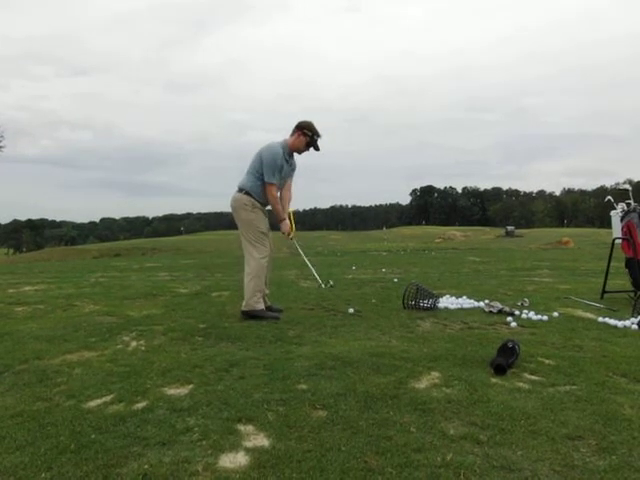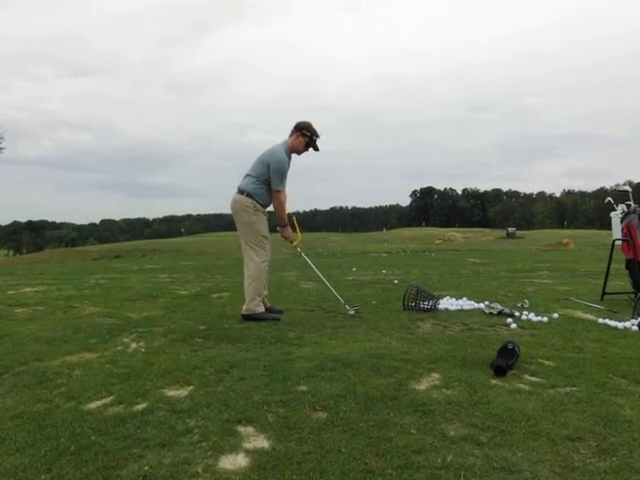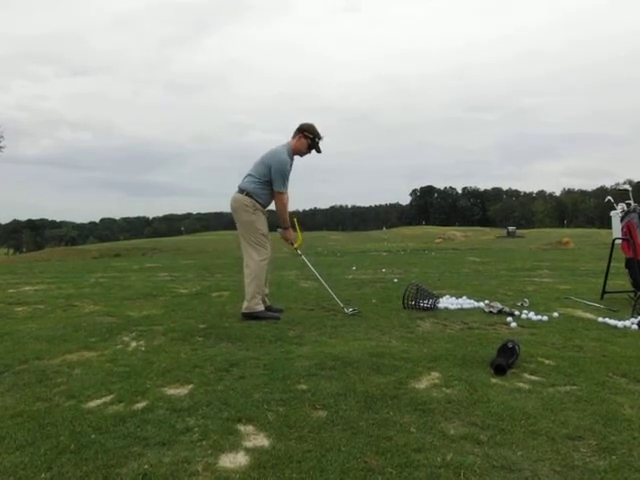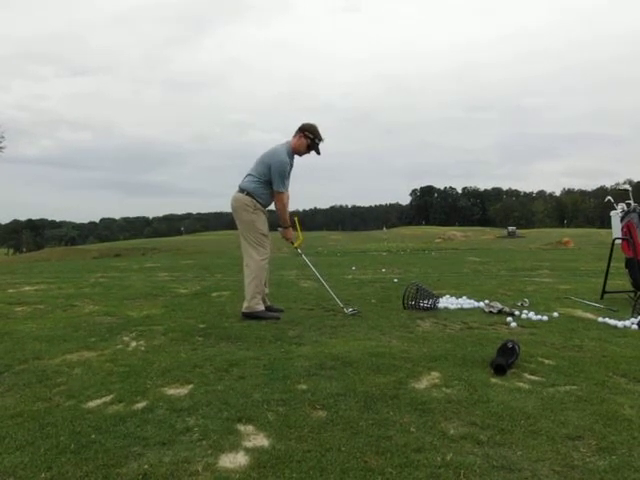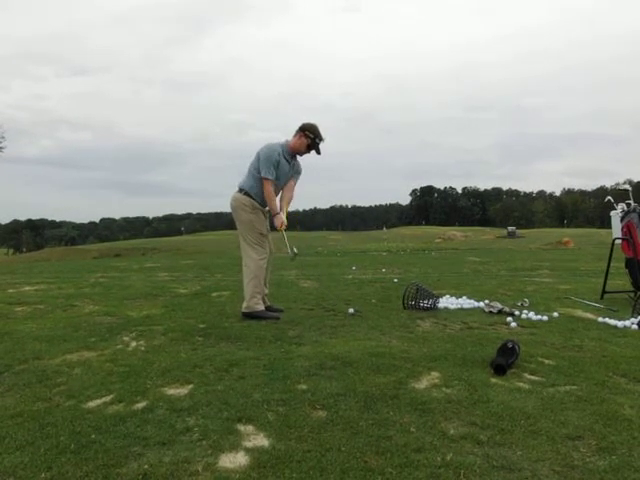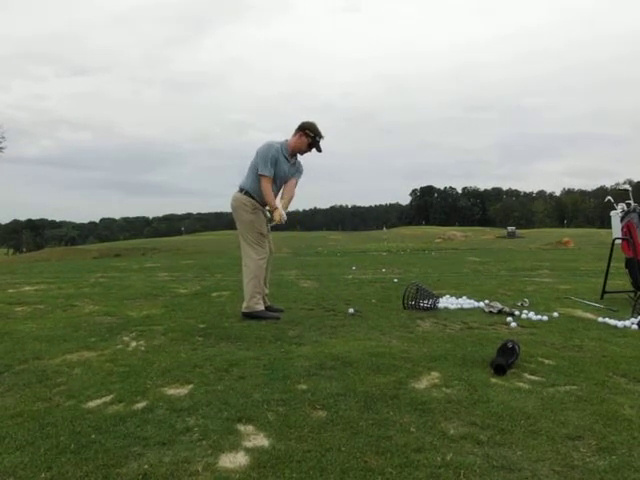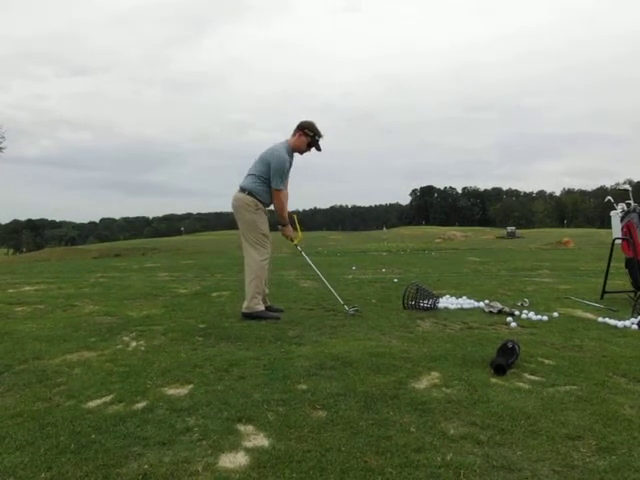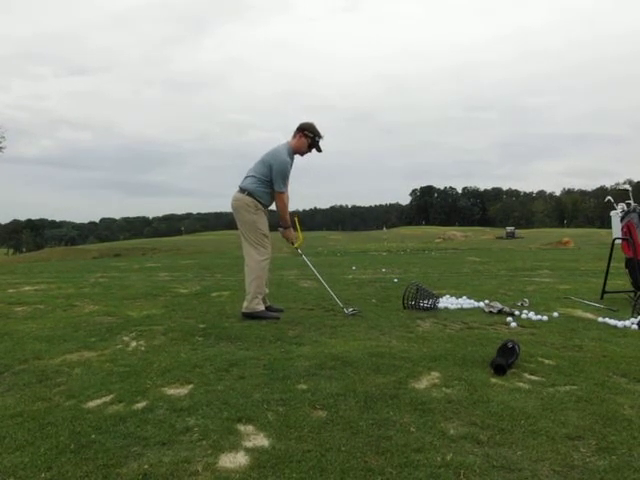
dt=0.4s
person 1, frame 1
left shoulder: (291, 161)
right shoulder: (274, 152)
left elbow: (286, 191)
right elbow: (270, 191)
left wrist: (286, 217)
right wrist: (281, 220)
left hip: (255, 205)
right hip: (247, 203)
left knee: (264, 252)
right knee: (258, 253)
left ankle: (260, 301)
right ankle: (252, 305)
person 1, frame 2
left shoulder: (283, 155)
right shoulder: (279, 157)
left elbow: (281, 193)
right elbow: (277, 196)
left wrist: (284, 222)
right wrist: (284, 225)
left hip: (251, 205)
right hip: (248, 205)
left knee: (261, 255)
right knee: (258, 256)
left ankle: (259, 303)
right ankle: (252, 308)
person 1, frame 3
left shoulder: (285, 156)
right shoulder: (281, 159)
left elbow: (283, 194)
right elbow: (279, 198)
left wrist: (285, 225)
right wrist: (286, 227)
left hip: (251, 204)
right hip: (247, 204)
left knee: (262, 253)
right knee: (257, 255)
left ankle: (260, 302)
right ankle: (252, 307)
person 1, frame 4
left shoulder: (288, 157)
right shoulder: (280, 158)
left elbow: (284, 193)
right elbow: (279, 197)
left wrist: (286, 223)
right wrist: (286, 226)
left hip: (253, 204)
right hip: (248, 204)
left knee: (262, 253)
right knee: (257, 254)
left ankle: (260, 301)
right ankle: (252, 307)
person 1, frame 5
left shoulder: (296, 167)
right shoulder: (272, 150)
left elbow: (288, 191)
right elbow: (267, 185)
left wrist: (283, 214)
right wrist: (276, 215)
left hip: (259, 206)
right hip: (246, 203)
left knee: (265, 253)
right knee: (256, 254)
left ankle: (260, 301)
right ankle: (252, 306)
person 1, frame 6
left shoulder: (297, 166)
right shoulder: (271, 149)
left elbow: (289, 189)
right elbow: (265, 184)
left wrist: (282, 210)
right wrist: (275, 209)
left hip: (258, 206)
right hip: (247, 203)
left knee: (265, 253)
right knee: (256, 254)
left ankle: (261, 301)
right ankle: (252, 306)
person 1, frame 7
left shoulder: (287, 156)
right shoulder: (280, 156)
left elbow: (283, 191)
right elbow: (277, 195)
left wrist: (285, 221)
right wrist: (284, 224)
left hip: (252, 203)
right hip: (249, 203)
left knee: (262, 253)
right knee: (259, 254)
left ankle: (260, 301)
right ankle: (252, 307)
person 1, frame 8
left shoulder: (285, 155)
right shoulder: (282, 158)
left elbow: (283, 194)
right elbow: (280, 198)
left wrist: (286, 224)
right wrist: (287, 227)
left hip: (251, 204)
right hip: (248, 204)
left knee: (261, 253)
right knee: (259, 254)
left ankle: (260, 301)
right ankle: (253, 306)
